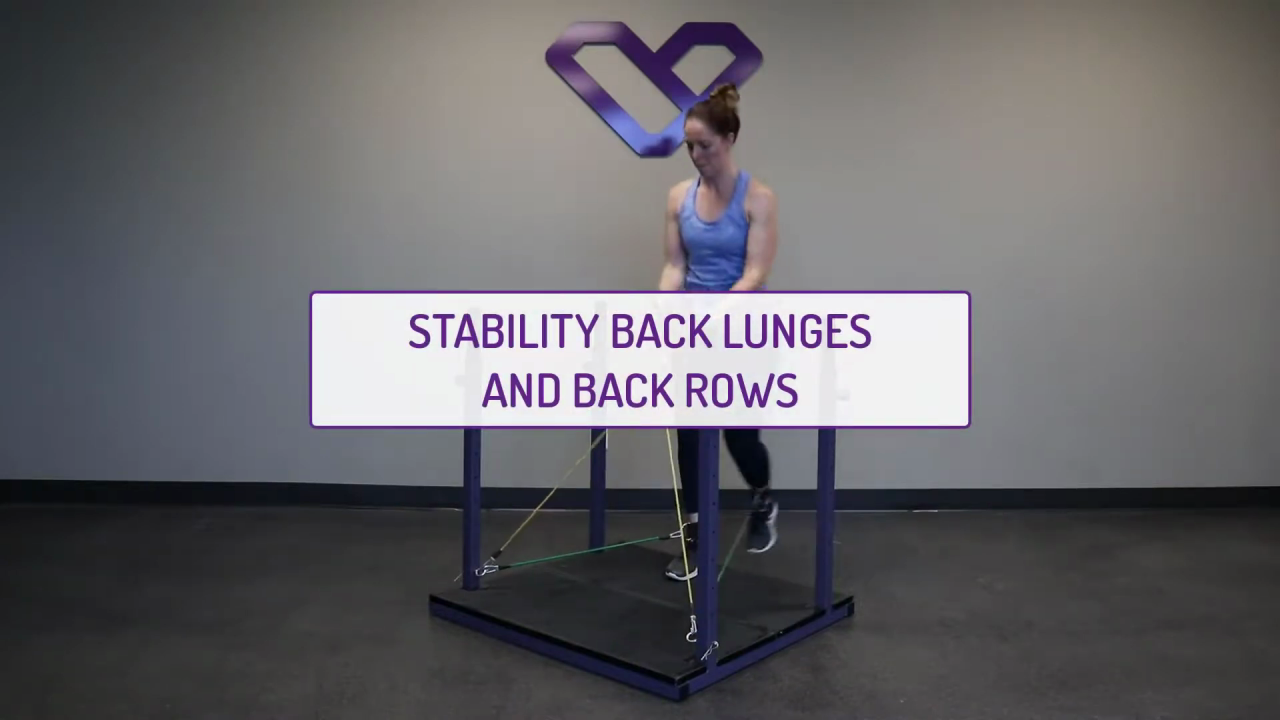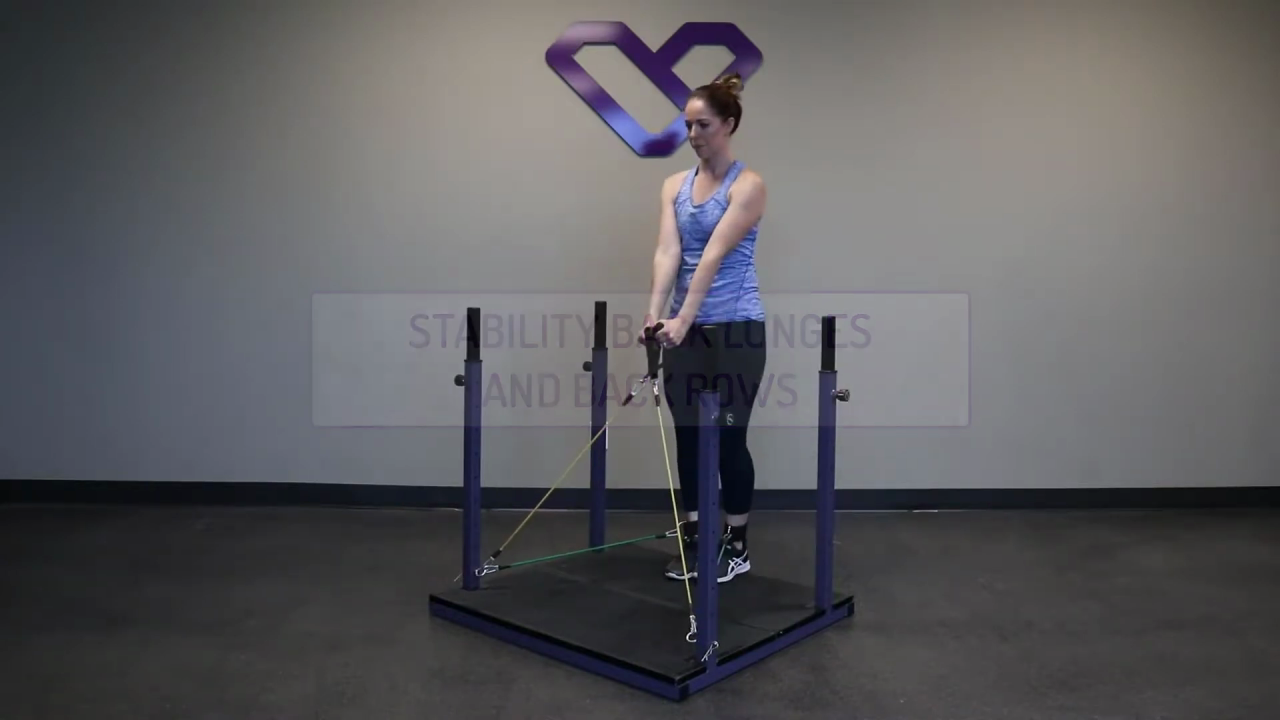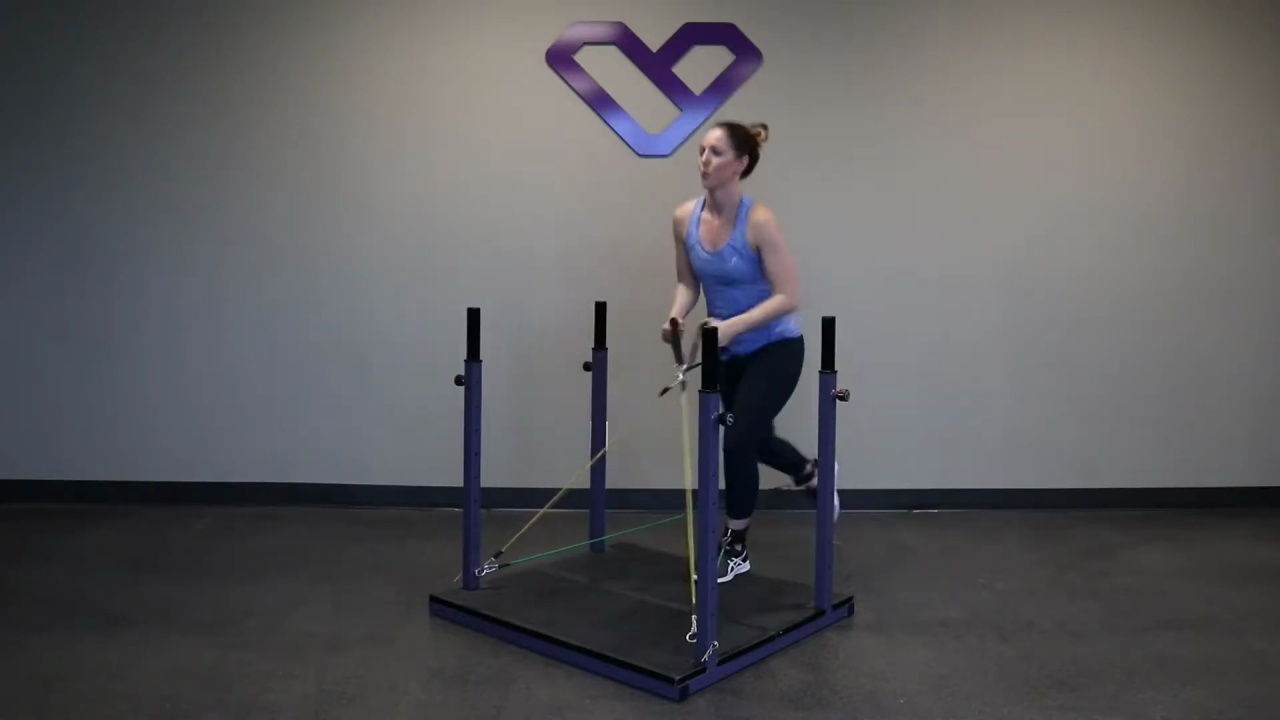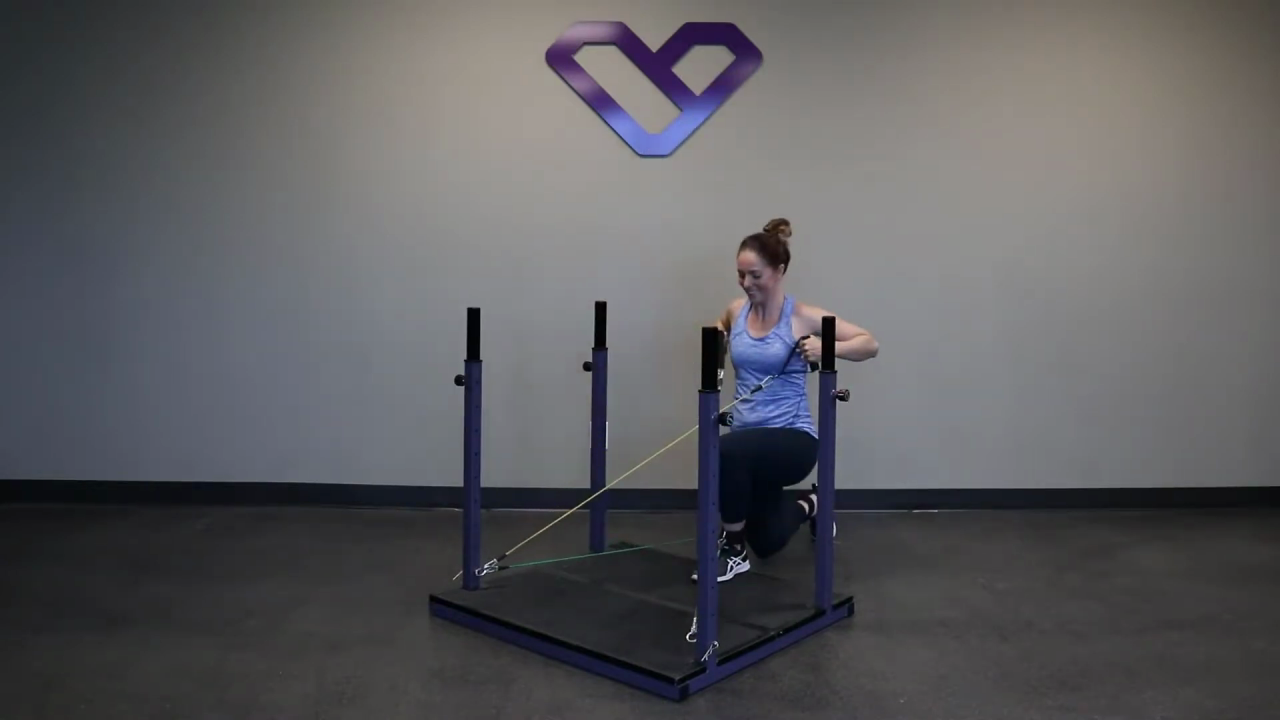
dt=0.7s
person 1, frame 1
left shoulder: (757, 197)
right shoulder: (679, 197)
left elbow: (757, 274)
right elbow: (675, 267)
left knee: (740, 436)
right knee: (688, 434)
left ankle: (763, 505)
right ankle: (694, 537)
person 1, frame 2
left shoulder: (748, 185)
right shoulder: (675, 185)
left elbow: (714, 255)
right elbow: (668, 252)
left wrist: (684, 319)
right wrist: (655, 314)
left hip: (735, 326)
right hip: (686, 326)
left knee: (728, 438)
right knee: (687, 435)
left ankle: (736, 545)
right ankle: (692, 539)
person 1, frame 3
left shoulder: (759, 221)
right shoulder: (684, 217)
left elbow: (787, 298)
right elbow: (688, 282)
left wrist: (731, 326)
right wrist: (676, 318)
left hip: (775, 348)
right hip: (730, 351)
left knee: (736, 443)
right knee: (756, 438)
left ankle: (736, 548)
right ankle: (813, 475)
person 1, frame 4
left shoulder: (803, 316)
right shoulder: (736, 310)
left elbow: (870, 344)
left wrist: (827, 348)
right wrist: (716, 343)
left hip: (793, 439)
right hip: (753, 443)
left knee: (728, 451)
right knee: (766, 541)
left ankle: (732, 550)
right ankle: (810, 504)
